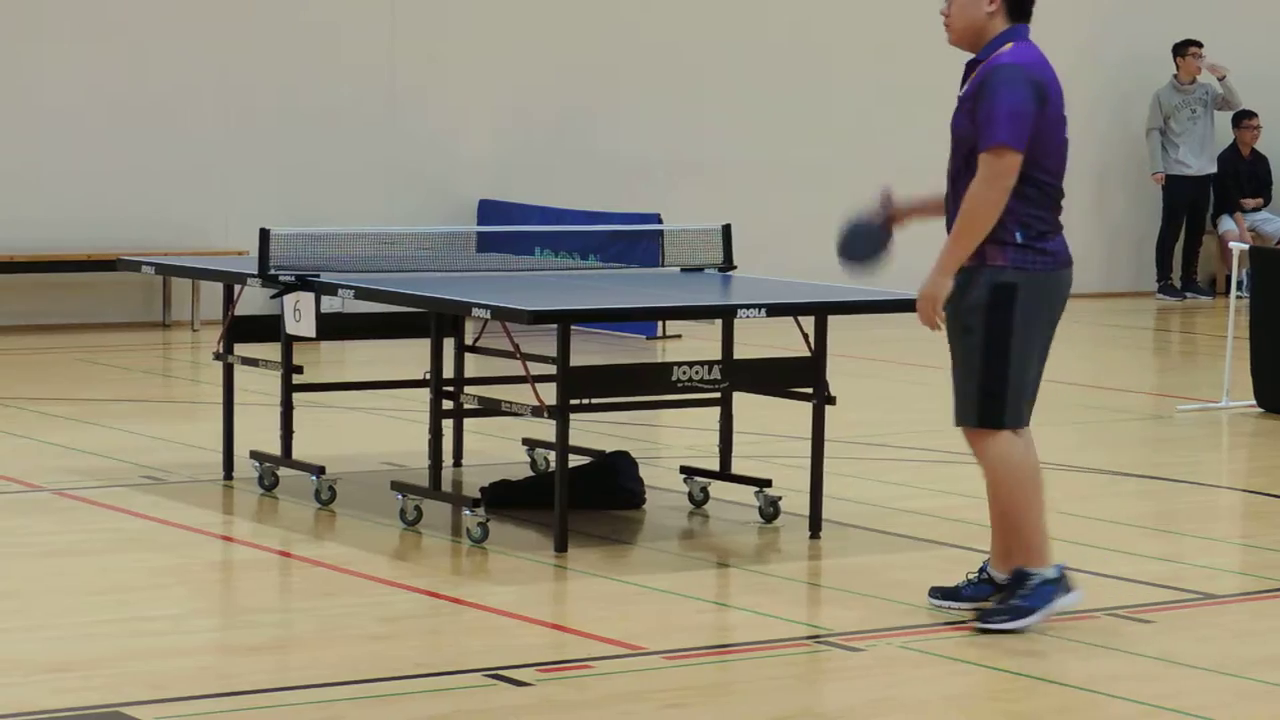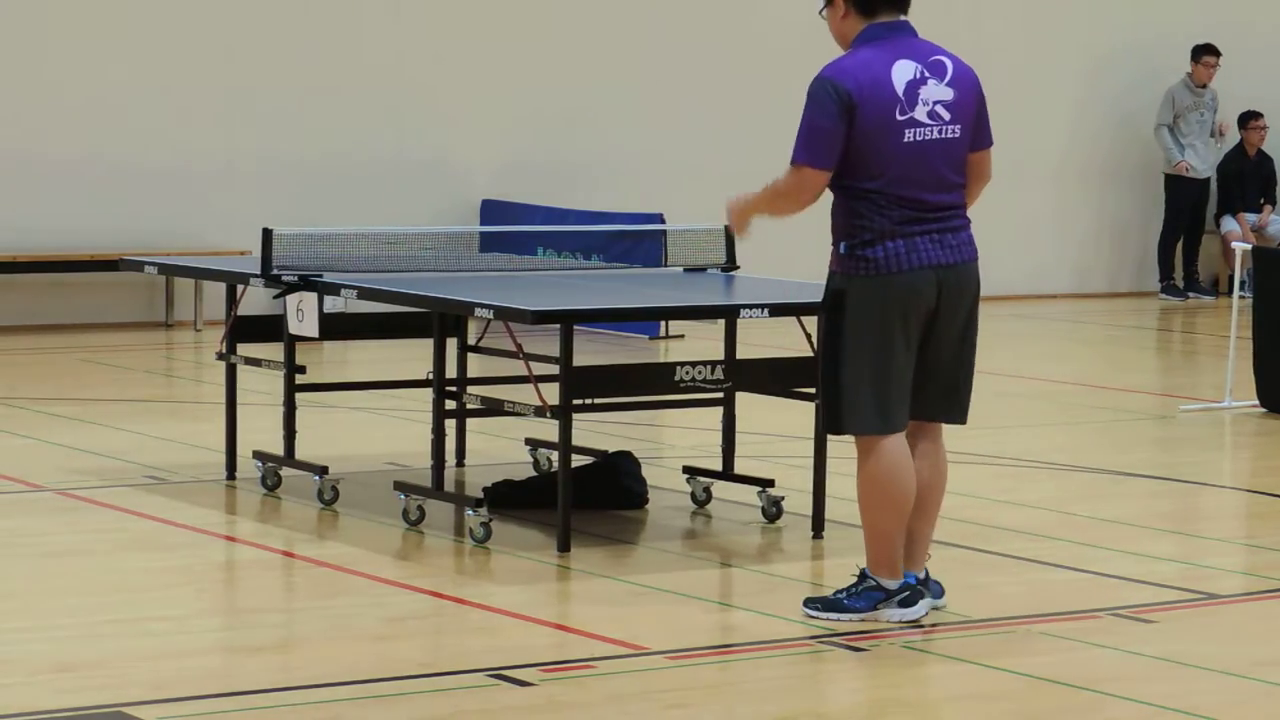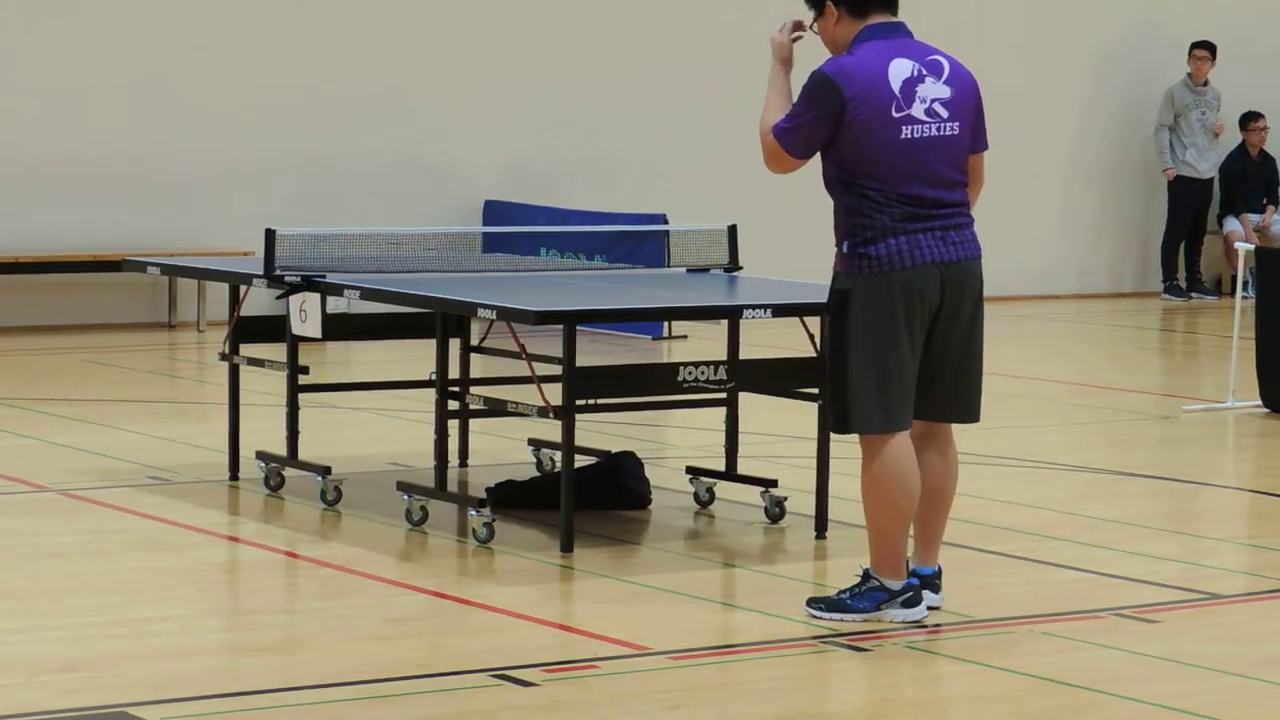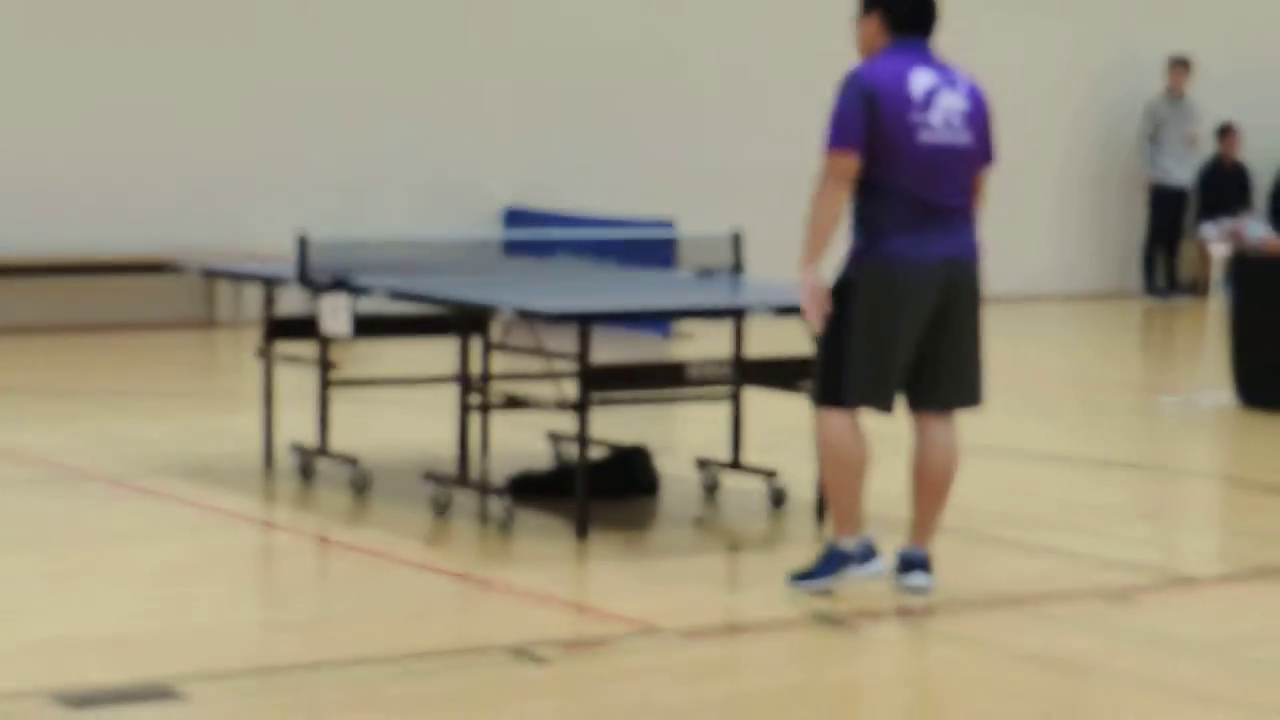
dt=1s
person 1, frame 1
left shoulder: (1012, 70)
right shoulder: (996, 72)
left elbow: (996, 182)
left wrist: (943, 270)
right wrist: (918, 207)
left hip: (1009, 273)
right hip: (1001, 273)
left knee: (991, 426)
right knee: (998, 427)
left ankle: (1039, 572)
right ankle: (1006, 573)
person 1, frame 2
left shoulder: (841, 80)
right shoulder: (959, 73)
left elbow: (803, 189)
right elbow: (979, 173)
left wrist: (747, 208)
left hip: (877, 274)
right hip: (954, 266)
left knee: (881, 431)
right knee: (925, 425)
left ankle: (888, 585)
right ankle: (917, 573)
person 1, frame 3
left shoulder: (840, 77)
right shoulder: (956, 74)
left elbow: (777, 155)
right elbow: (974, 178)
left wrist: (778, 67)
left hip: (881, 272)
right hip: (958, 264)
left knee: (885, 430)
right knee: (933, 425)
left ankle: (890, 584)
right ankle: (925, 570)
person 1, frame 4
left shoulder: (867, 83)
right shoulder: (967, 91)
left elbow: (839, 178)
right elbow: (975, 187)
left wrist: (811, 265)
left hip: (887, 268)
right hip: (956, 266)
left knee: (837, 402)
right knee: (936, 413)
left ankle: (850, 544)
right ankle: (918, 554)
person 2, frame 1
left shoulder: (1207, 91)
right shoulder: (1163, 95)
left elbow: (1235, 105)
right elbow: (1153, 132)
left wrist: (1222, 78)
right wrist: (1157, 168)
left hip: (1203, 172)
right hip: (1176, 173)
left knee: (1196, 230)
right knee: (1171, 229)
left ankle: (1189, 281)
right ankle: (1164, 283)
person 2, frame 2
left shoulder: (1212, 95)
right shoulder: (1175, 92)
right elbow: (1161, 128)
left wrist: (1219, 130)
right wrist: (1175, 158)
left hip: (1204, 173)
right hip: (1179, 173)
left knee: (1196, 230)
right knee: (1173, 229)
left ankle: (1191, 281)
right ankle: (1166, 283)
person 2, frame 3
left shoulder: (1215, 95)
right shoulder: (1175, 92)
right elbow: (1162, 129)
left wrist: (1218, 131)
right wrist: (1167, 163)
left hip: (1207, 173)
right hip: (1182, 173)
left knee: (1198, 232)
right knee: (1177, 230)
left ankle: (1194, 281)
right ankle: (1169, 283)
person 2, frame 4
left shoulder: (1191, 107)
right shoulder: (1156, 105)
right elbow: (1145, 140)
left wrist: (1194, 139)
right wrist: (1149, 174)
left hip: (1183, 180)
right hip: (1162, 181)
left knee: (1175, 235)
right knee: (1158, 233)
left ankle: (1172, 282)
right ankle: (1151, 283)
person 3, frame 1
left shoulder: (1261, 160)
right shoulder: (1225, 160)
right elbow: (1228, 199)
left wrist: (1254, 202)
right wrist: (1243, 230)
left hip: (1255, 213)
right hip: (1228, 213)
right knee: (1230, 237)
right ankle: (1234, 280)
person 3, frame 2
right shoulder: (1230, 161)
right elbow: (1232, 200)
right wrist: (1246, 230)
left hip: (1259, 213)
right hip: (1232, 214)
right knee: (1232, 237)
right ankle: (1236, 279)
person 3, frame 3
right shoulder: (1233, 161)
right elbow: (1235, 200)
right wrist: (1249, 231)
left hip: (1262, 214)
right hip: (1235, 214)
right knee: (1234, 238)
right ankle: (1241, 279)
person 3, frame 4
left shoulder: (1240, 169)
right shoulder: (1209, 170)
left elbow: (1246, 200)
right elbow: (1204, 204)
left wrist: (1241, 219)
left hip: (1236, 218)
right hip: (1212, 219)
right knee: (1209, 241)
right ankle: (1208, 281)
